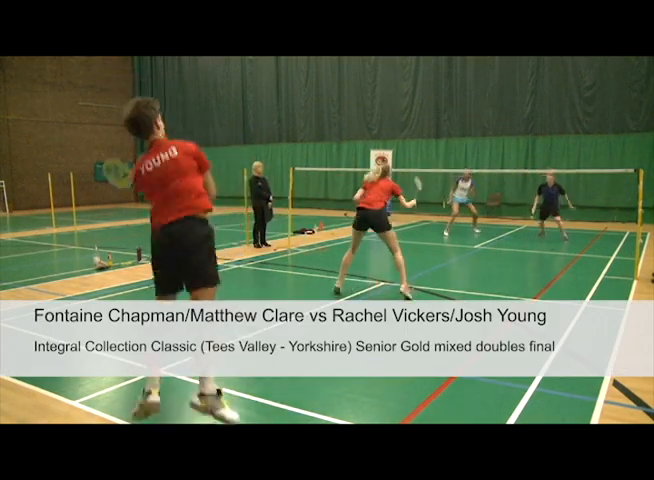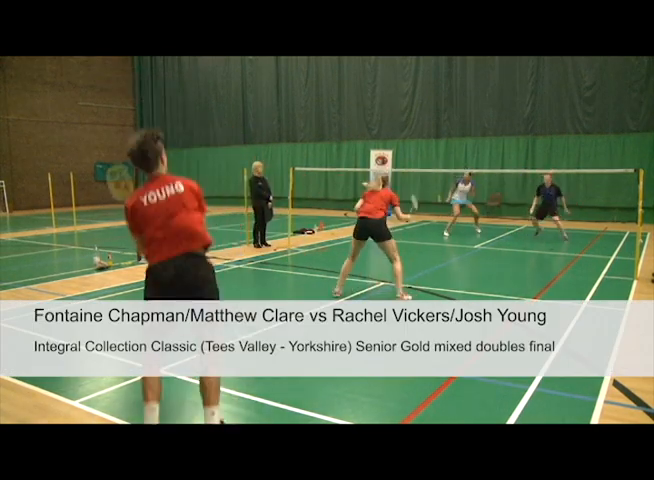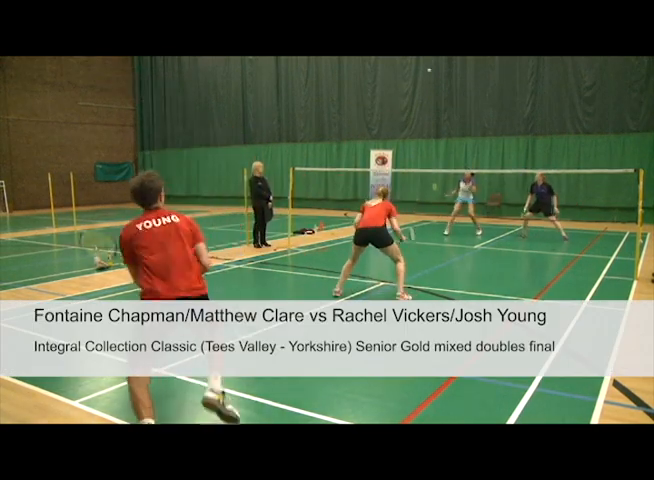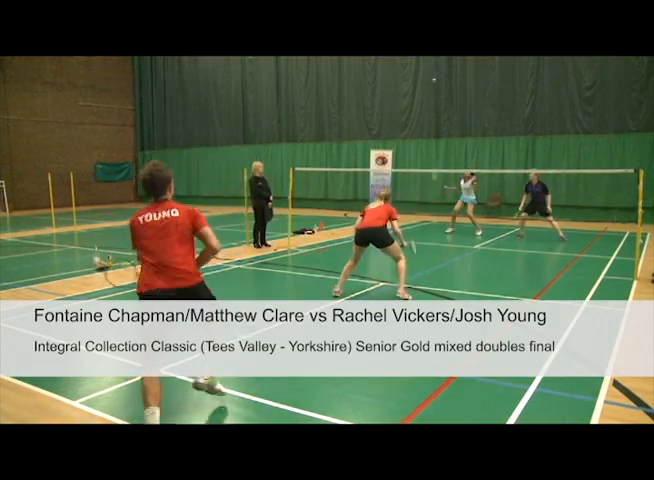
dt=0.1s
person 1, frame 1
left shoulder: (140, 170)
right shoulder: (187, 149)
right elbow: (211, 191)
left hip: (163, 239)
right hip: (195, 231)
left ankle: (152, 395)
right ankle: (208, 395)
person 1, frame 2
left shoulder: (134, 204)
right shoulder: (189, 187)
left hip: (159, 272)
right hip: (193, 265)
left ankle: (151, 420)
right ankle: (212, 418)
person 1, frame 3
left shoulder: (128, 232)
right shoulder: (185, 221)
right elbow: (205, 263)
left hip: (155, 304)
right hip: (193, 298)
left ankle: (147, 425)
right ankle: (215, 391)
person 1, frame 4
left shoulder: (136, 220)
right shoulder: (189, 213)
right elbow: (214, 247)
left hip: (152, 292)
right hip: (189, 284)
left ankle: (153, 421)
right ankle: (206, 377)
person 2, frame 1
left shoulder: (368, 182)
right shoulder: (392, 185)
left elbow: (356, 198)
right elbow: (405, 205)
right wrist: (413, 202)
left hip: (362, 213)
right hip: (378, 215)
left knee: (352, 250)
right knee: (396, 251)
left ankle: (339, 283)
right ankle: (405, 286)
person 2, frame 2
left shoulder: (368, 192)
right shoulder: (391, 194)
left elbow: (357, 209)
right elbow: (400, 216)
right wrist: (407, 217)
left hip: (362, 223)
right hip: (378, 224)
left knee: (352, 258)
right knee: (395, 259)
left ankle: (338, 289)
right ankle: (400, 293)
person 2, frame 3
left shoulder: (367, 204)
right shoulder: (389, 206)
left elbow: (356, 222)
right elbow: (395, 227)
right wrist: (402, 236)
left hip: (361, 231)
right hip: (379, 231)
left knee: (352, 260)
right knee: (399, 260)
left ankle: (338, 288)
right ankle: (401, 292)
person 2, frame 4
left shoulder: (368, 207)
right shoulder: (390, 209)
left elbow: (356, 226)
right elbow: (396, 230)
left wrist: (360, 238)
right wrist: (403, 242)
left hip: (362, 232)
right hip: (379, 231)
left knee: (353, 261)
right knee: (400, 258)
left ankle: (338, 289)
right ankle: (402, 291)
